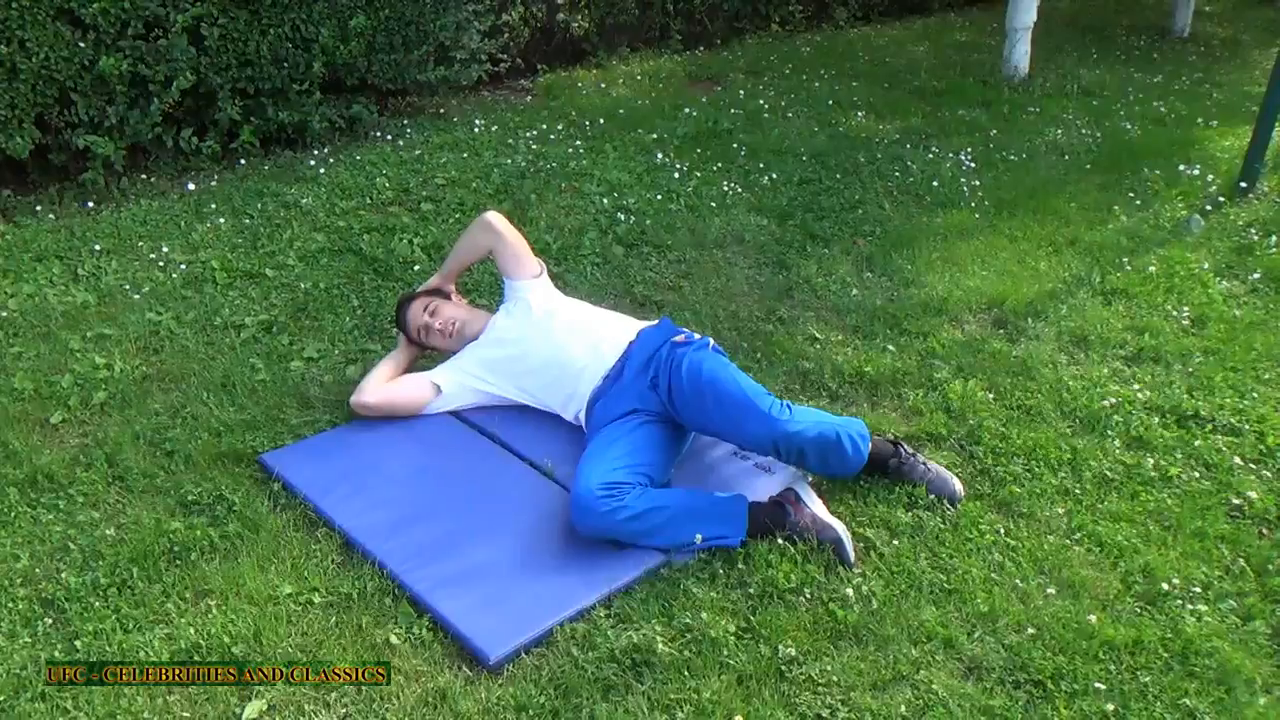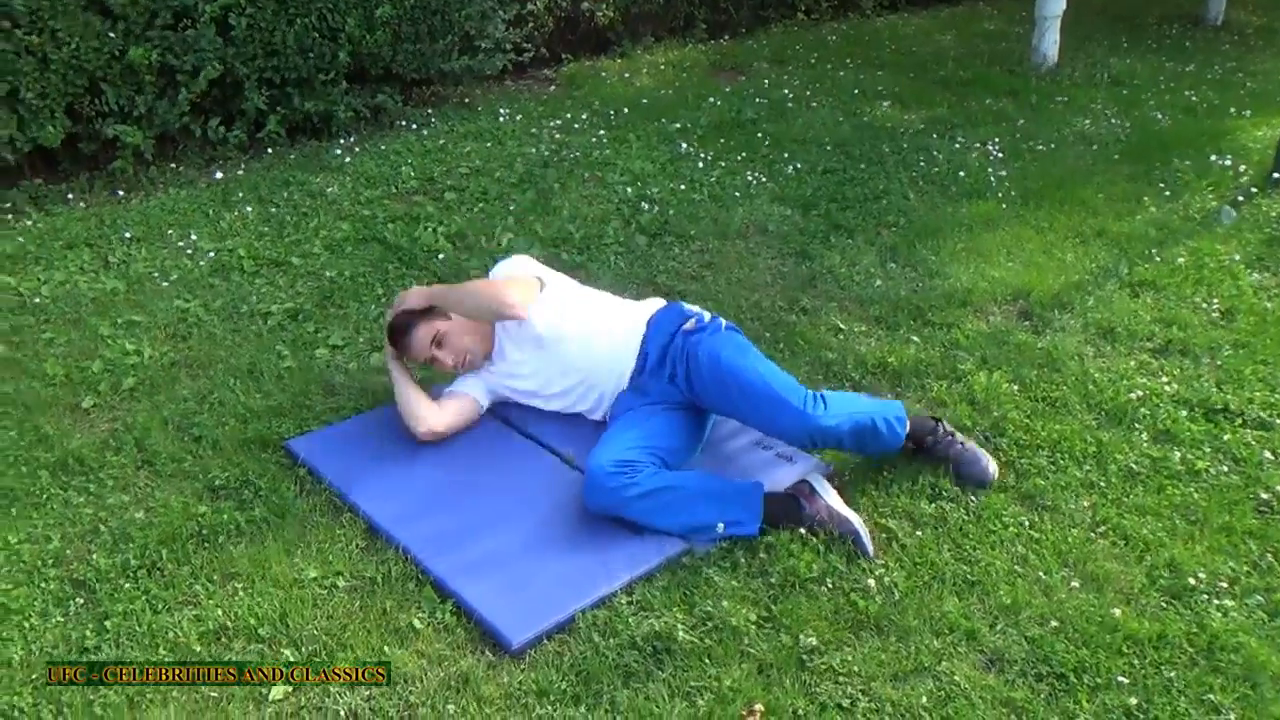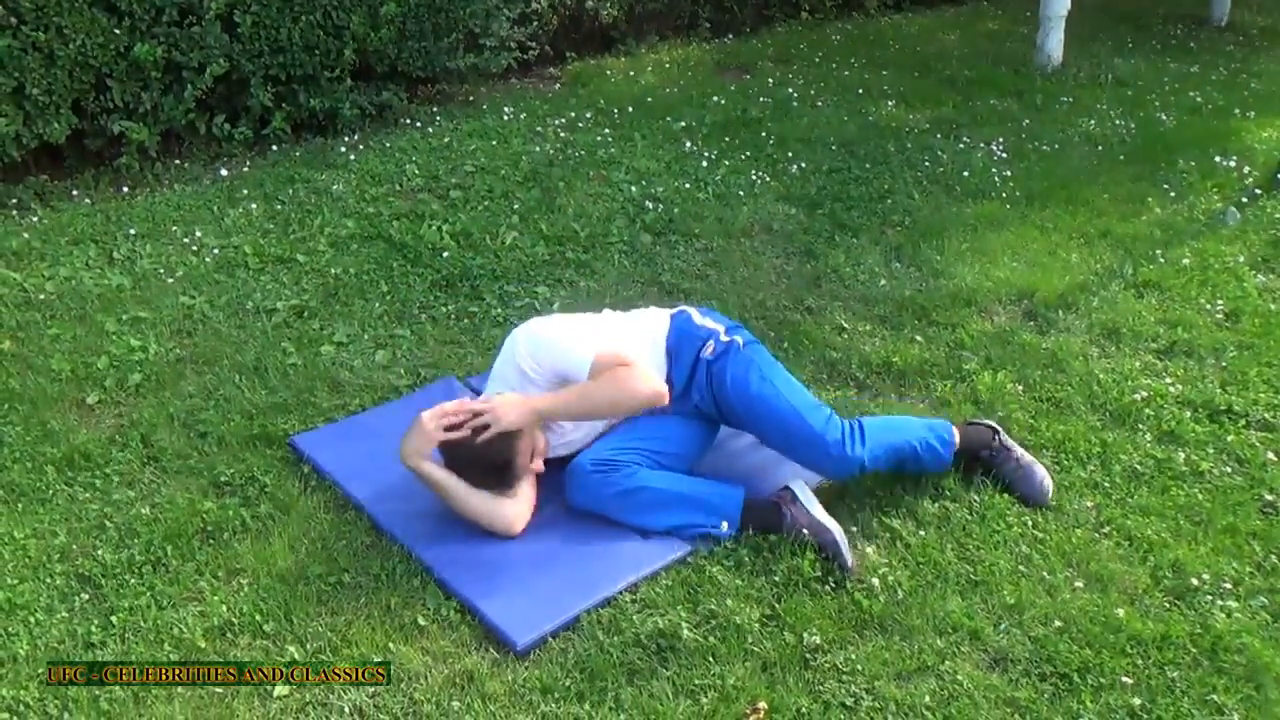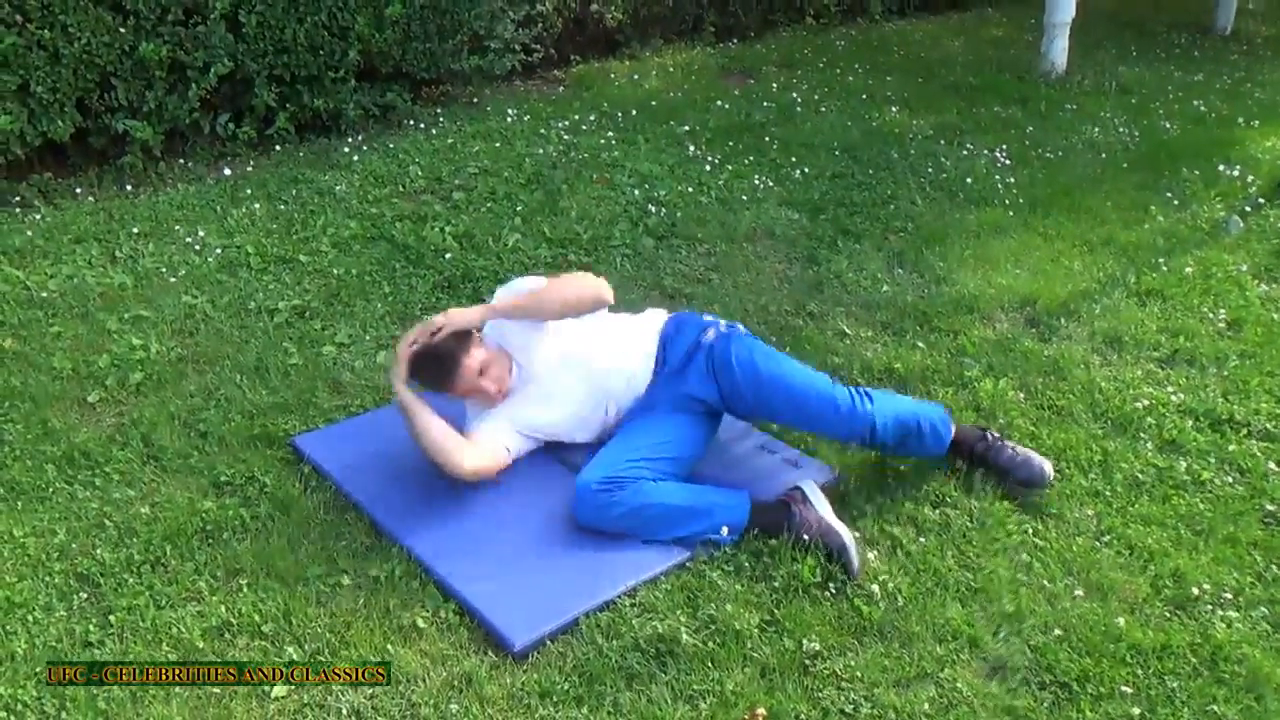
dt=0.7s
person 1, frame 1
left shoulder: (525, 297)
right shoulder: (463, 376)
left elbow: (492, 223)
right elbow: (367, 399)
left wrist: (440, 281)
right wrist: (405, 348)
left hip: (658, 354)
right hip: (616, 415)
left knee: (773, 427)
right knee: (593, 507)
left ankle: (884, 455)
right ankle: (777, 516)
person 1, frame 2
left shoulder: (512, 274)
right shoulder: (484, 381)
left elbow: (507, 297)
right elbow: (425, 424)
left wrist: (427, 298)
right wrist: (397, 362)
left hip: (673, 340)
right hip: (639, 406)
left knee: (802, 417)
right knee: (605, 483)
left ankle: (921, 431)
right ankle: (791, 507)
person 1, frame 3
left shoulder: (532, 348)
right shoulder: (499, 431)
left elbow: (646, 387)
right elbow: (510, 519)
left wrist: (536, 409)
right wrist: (418, 465)
left hip: (694, 351)
right hip: (677, 413)
left knee: (838, 448)
right knee: (587, 483)
left ankle: (974, 439)
right ankle: (772, 514)
person 1, frame 4
left shoulder: (512, 303)
right shoulder: (496, 422)
left elbow: (596, 291)
right elbow: (466, 465)
left wrist: (482, 311)
right wrist: (406, 398)
left hip: (685, 348)
right hip: (656, 412)
left knee: (844, 411)
right knee: (593, 498)
left ankle: (970, 440)
right ankle: (780, 516)
